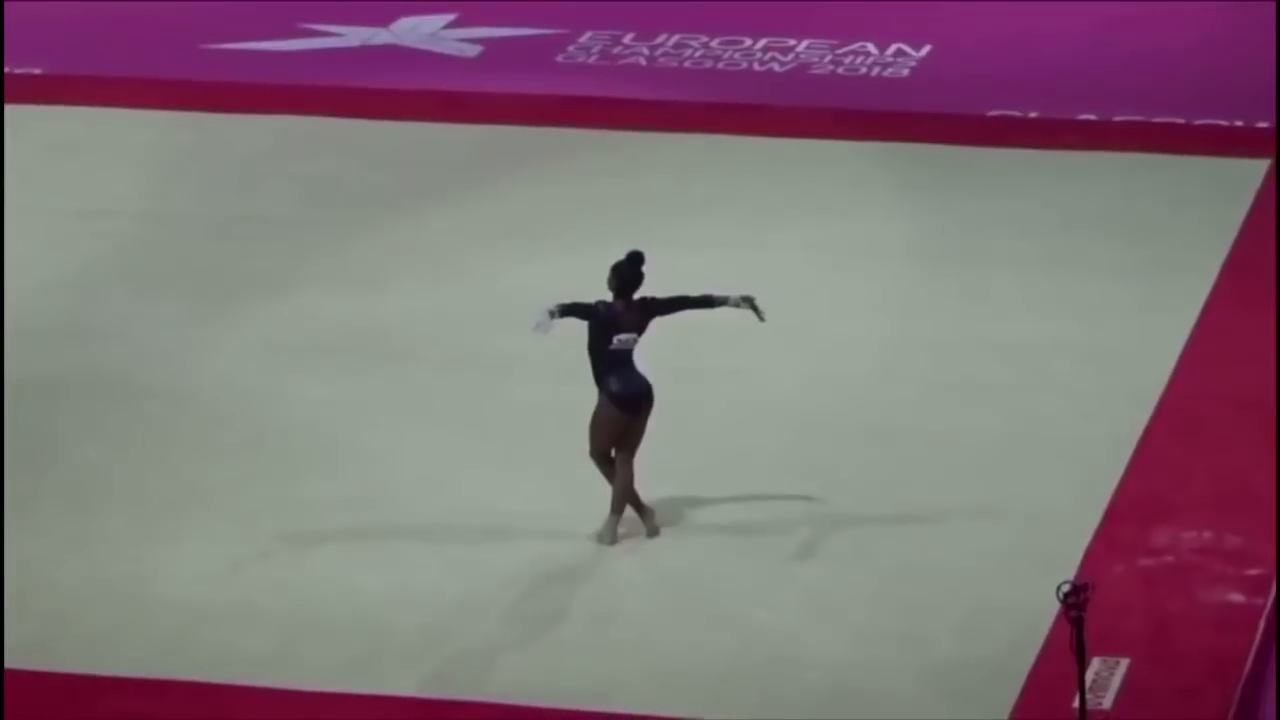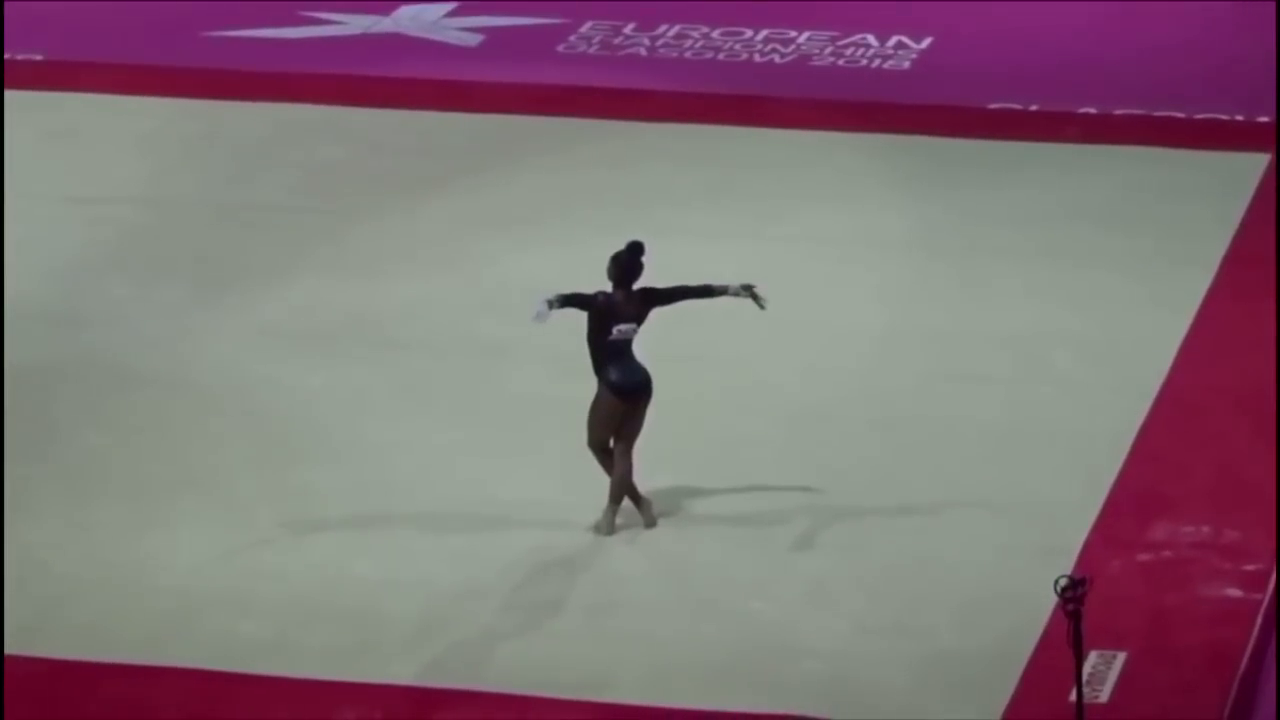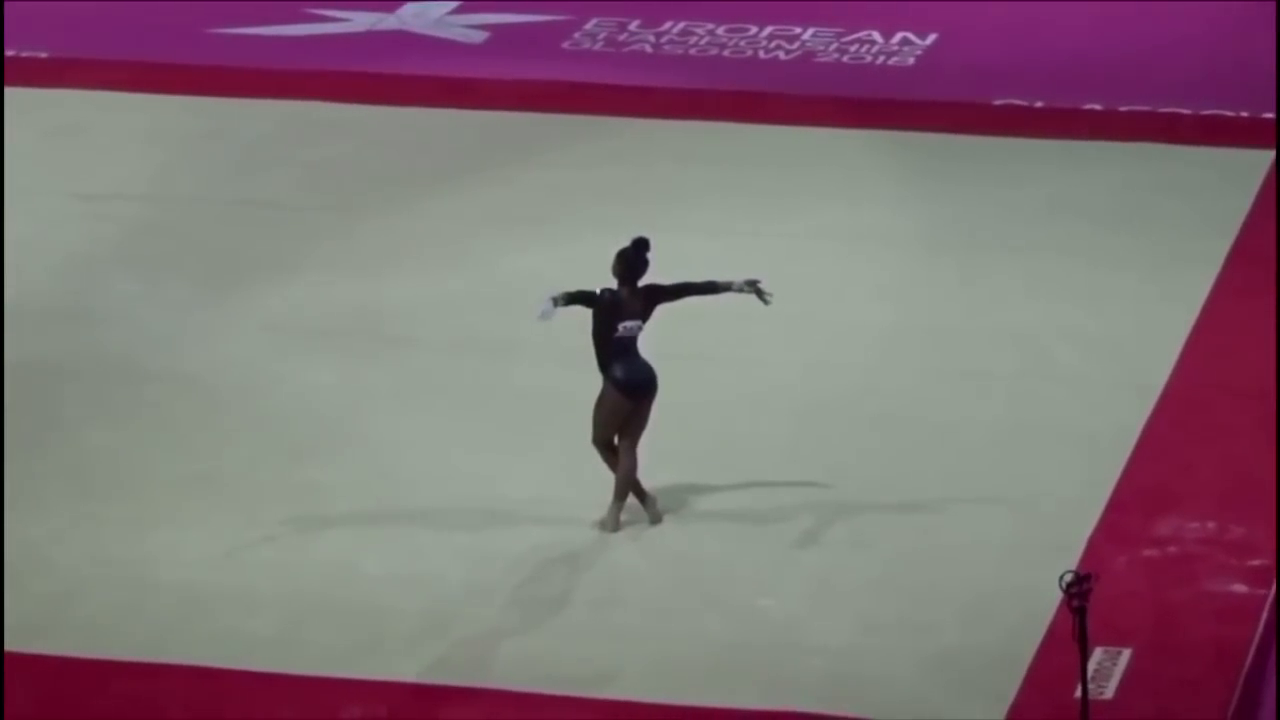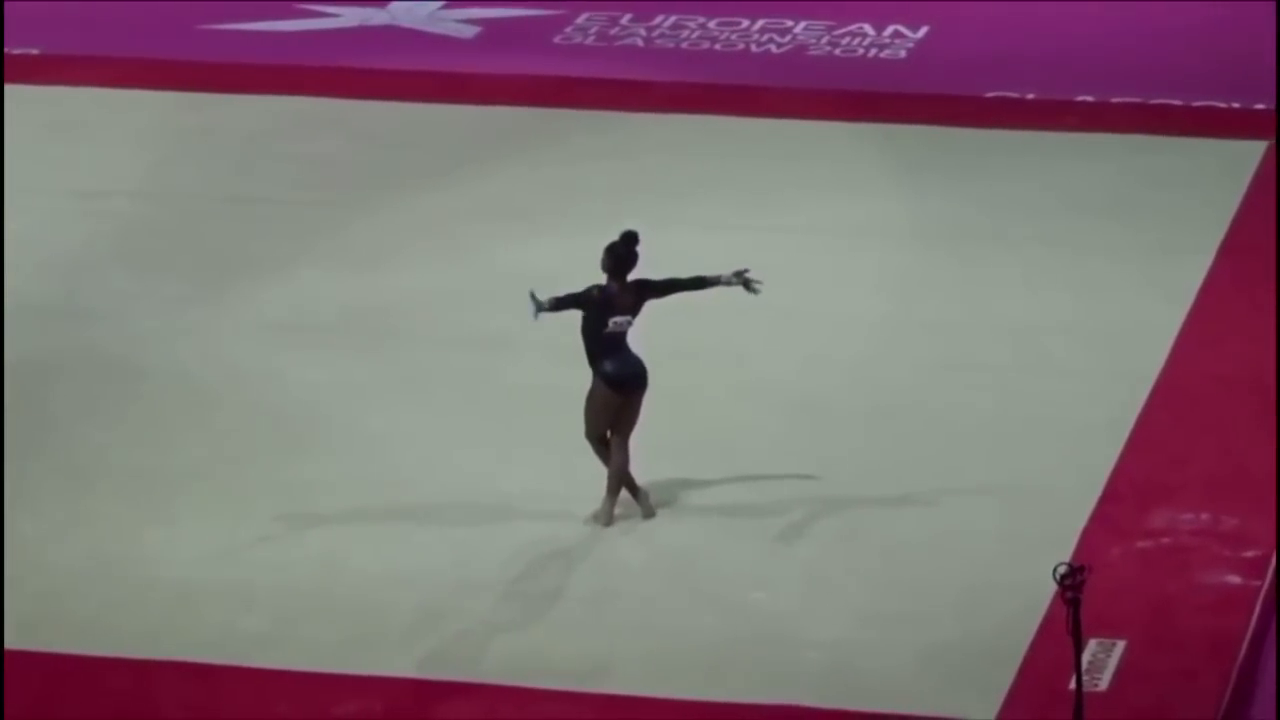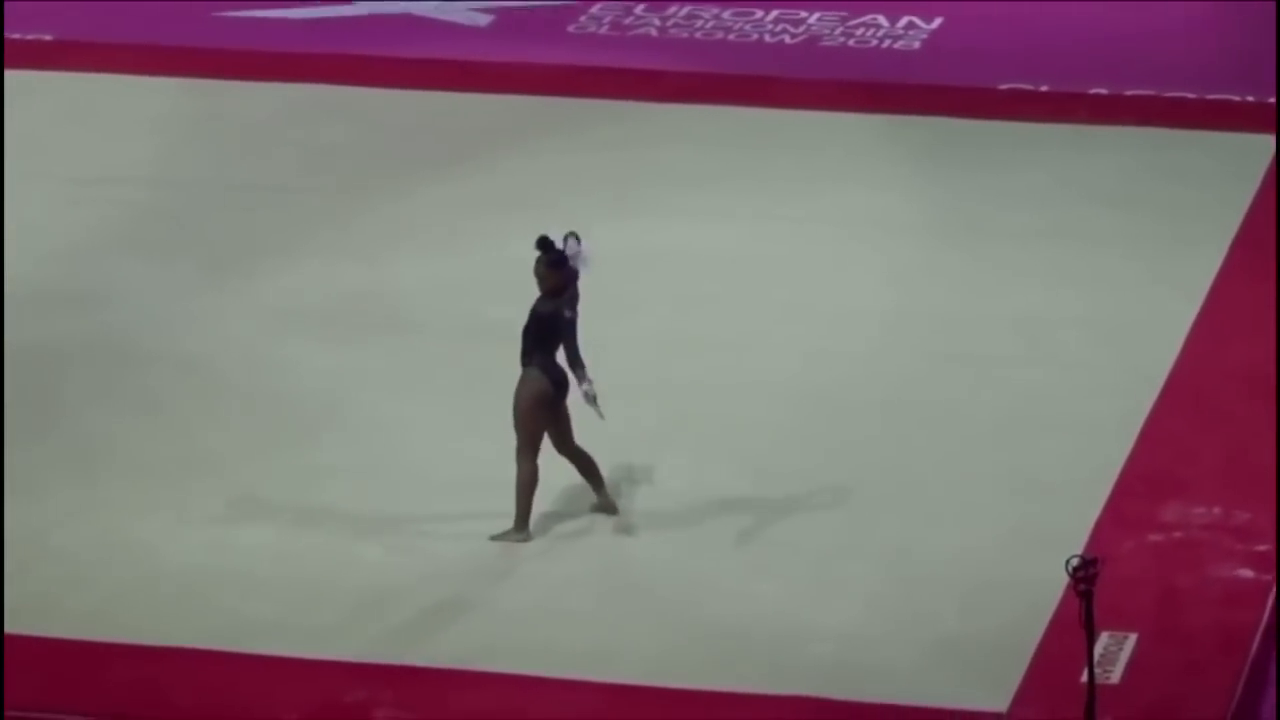
dt=1s
person 1, frame 1
left shoulder: (601, 312)
right shoulder: (645, 309)
left elbow: (574, 308)
right elbow: (689, 301)
left wrist: (552, 311)
right wrist: (732, 300)
left hip: (616, 395)
right hip: (641, 392)
left knee: (600, 455)
right knee: (624, 458)
left ankle: (641, 509)
right ankle: (613, 522)
person 1, frame 2
left shoulder: (601, 303)
right shoulder: (645, 299)
left elbow: (573, 299)
right elbow: (689, 291)
left wrist: (551, 302)
right wrist: (733, 289)
left hip: (615, 385)
right hip: (640, 382)
left knee: (598, 444)
right knee: (622, 450)
left ankle: (638, 501)
right ankle: (611, 513)
person 1, frame 3
left shoulder: (606, 299)
right shoulder: (649, 295)
left elbow: (579, 296)
right elbow: (694, 288)
left wrist: (556, 300)
right wrist: (738, 285)
left hip: (621, 380)
right hip: (645, 377)
left knee: (602, 441)
right knee: (627, 446)
left ankle: (643, 498)
right ankle: (615, 510)
person 1, frame 4
left shoulder: (598, 295)
right shoulder: (640, 290)
left elbow: (571, 301)
right elbow: (685, 283)
left wrist: (544, 305)
right wrist: (727, 279)
left hip: (610, 375)
right hip: (635, 371)
left knee: (596, 437)
right knee: (619, 441)
left ankle: (636, 493)
right ankle: (609, 505)
person 1, frame 5
left shoulder: (562, 308)
right shoulder: (566, 291)
left elbow: (571, 349)
right elbow: (571, 241)
left wrist: (585, 383)
right wrist: (571, 245)
left hip: (538, 378)
right hip: (550, 377)
left knee: (526, 454)
right knee: (567, 446)
left ankle: (520, 527)
right ankle: (604, 498)
